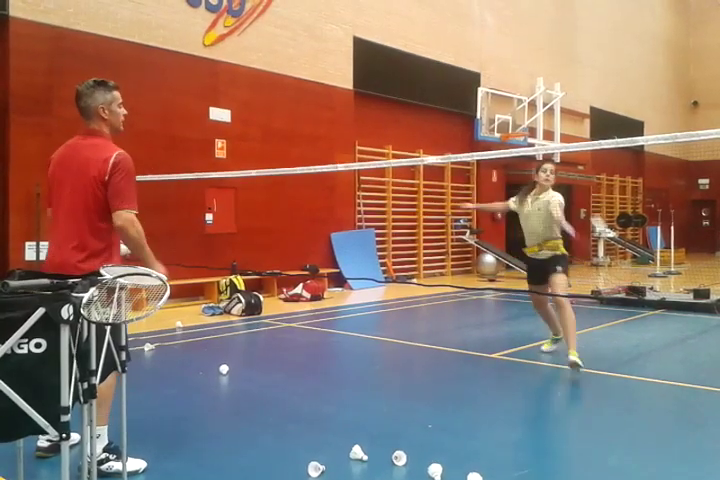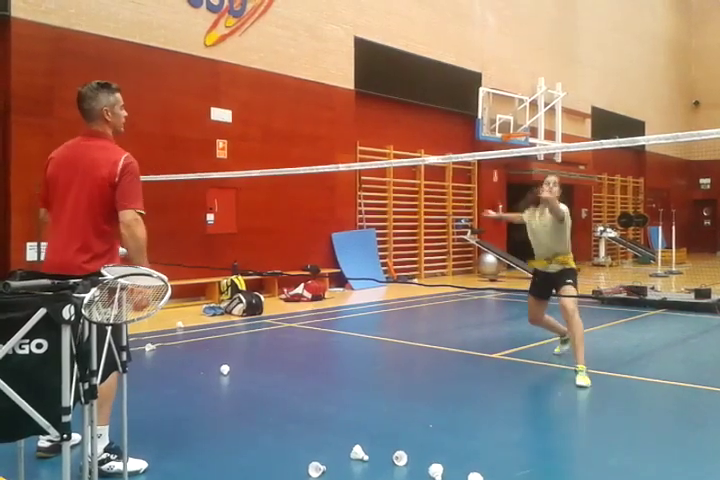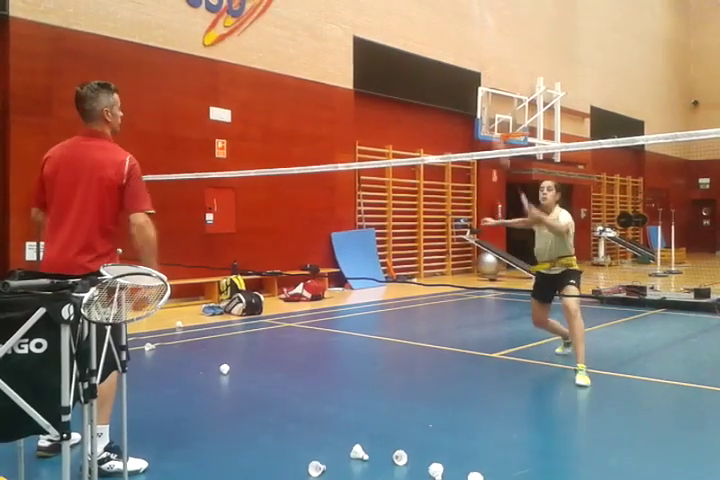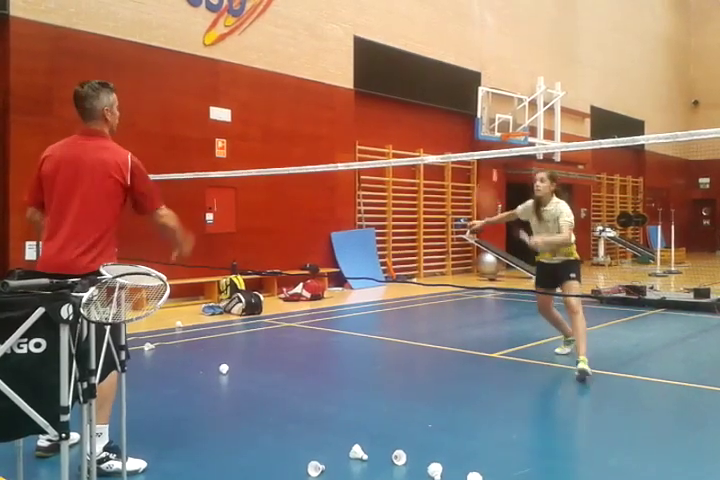
dt=0.1s
person 1, frame 1
left shoulder: (61, 154)
right shoulder: (115, 159)
left elbow: (54, 213)
right elbow: (124, 221)
right wrist: (151, 262)
left hip: (59, 270)
right hip: (95, 273)
right knee: (106, 361)
left ankle: (51, 434)
right ankle: (100, 450)
person 1, frame 2
left shoulder: (58, 156)
right shoulder: (120, 161)
left elbow: (44, 214)
right elbow: (130, 223)
left hip: (56, 272)
right hip: (96, 274)
right knee: (107, 362)
left ankle: (50, 434)
right ankle: (101, 451)
person 1, frame 3
left shoulder: (54, 155)
right shoulder: (123, 162)
left elbow: (37, 214)
right elbow: (140, 224)
right wrist: (150, 273)
left hip: (55, 271)
right hip: (95, 274)
right knee: (106, 362)
left ankle: (50, 434)
right ankle: (101, 450)
person 1, frame 4
left shoulder: (52, 154)
right shoulder: (124, 161)
left elbow: (31, 213)
right elbow: (161, 215)
right wrist: (182, 240)
left hip: (53, 271)
right hip: (94, 275)
right knee: (107, 361)
left ankle: (51, 434)
right ankle: (101, 450)
person 2, frame 1
left shoulder: (555, 197)
right shoulder: (523, 198)
left elbow: (558, 213)
right elbow: (502, 206)
left wrist: (562, 221)
right wrist: (476, 206)
left hip: (554, 255)
right hip: (533, 256)
left knee: (560, 298)
right knee: (539, 304)
left ankle: (572, 353)
right ankle: (556, 335)
person 2, frame 2
left shoulder: (561, 210)
right shoulder: (531, 211)
left elbow: (558, 214)
right elbow: (521, 218)
left wrist: (551, 201)
right wrist: (498, 215)
left hip: (563, 268)
right hip: (541, 270)
left knee: (569, 310)
right knee: (535, 318)
left ankle: (581, 368)
right ankle: (565, 335)
person 2, frame 3
left shoulder: (564, 217)
right shoulder: (537, 216)
left elbow: (561, 229)
right elbow: (524, 222)
left wrist: (541, 217)
right wrist: (497, 222)
left hip: (566, 270)
right hip: (544, 272)
left knee: (572, 309)
right knee: (539, 321)
left ankle: (581, 368)
right ankle: (568, 337)
person 2, frame 4
left shoulder: (561, 208)
right shoulder: (530, 206)
left elbow: (566, 237)
right elbow: (507, 216)
left wrist: (544, 239)
right wrist: (483, 223)
left hip: (566, 260)
right hip: (546, 261)
left knee: (573, 305)
right knee: (544, 308)
left ankle: (582, 362)
right ankle: (569, 337)
